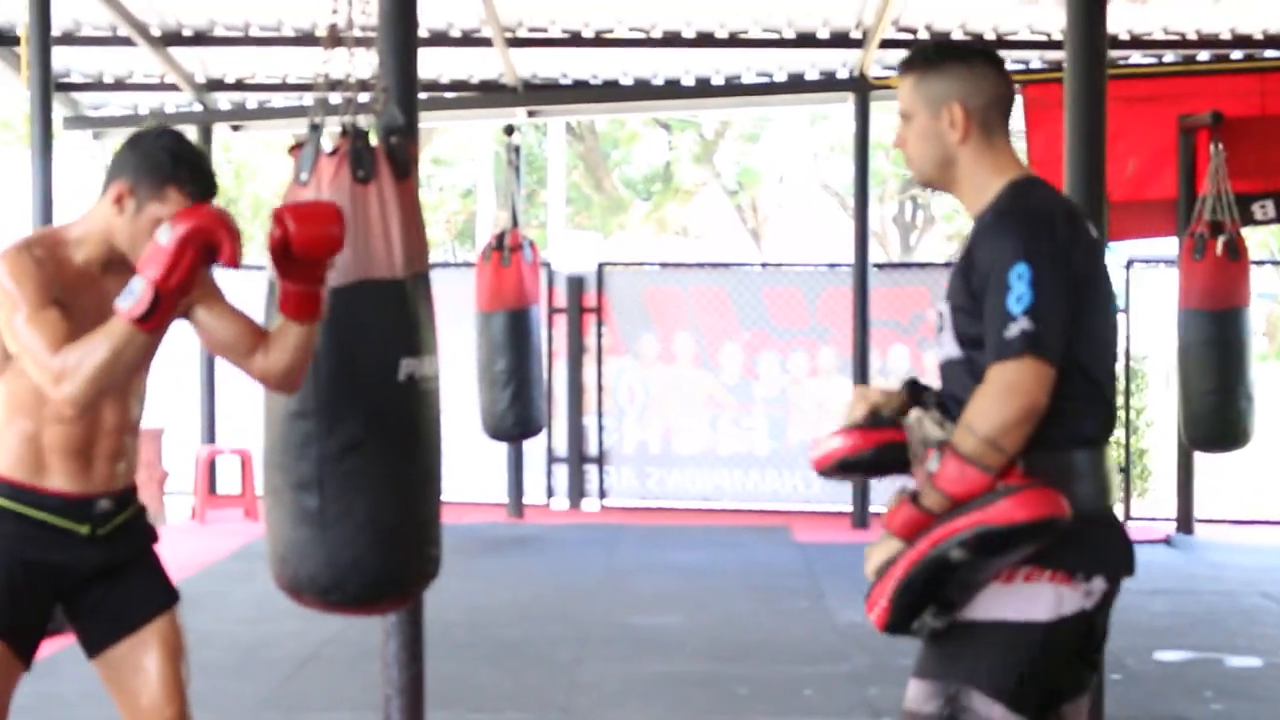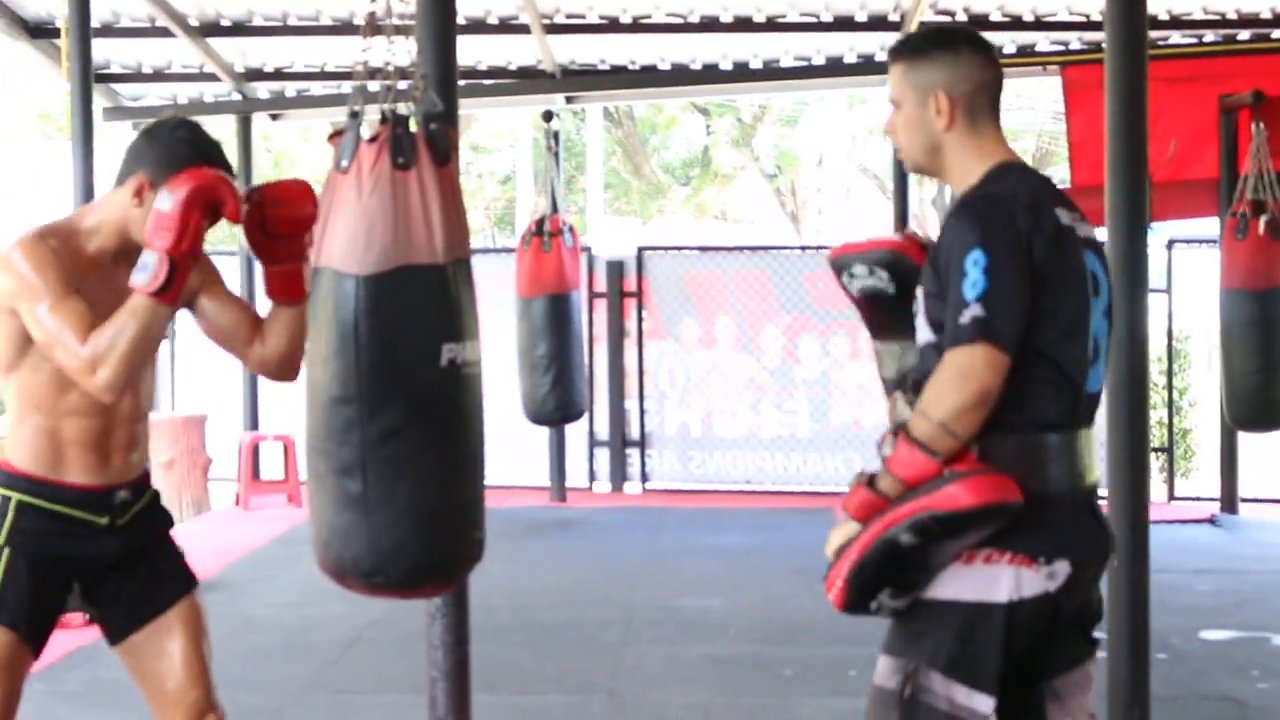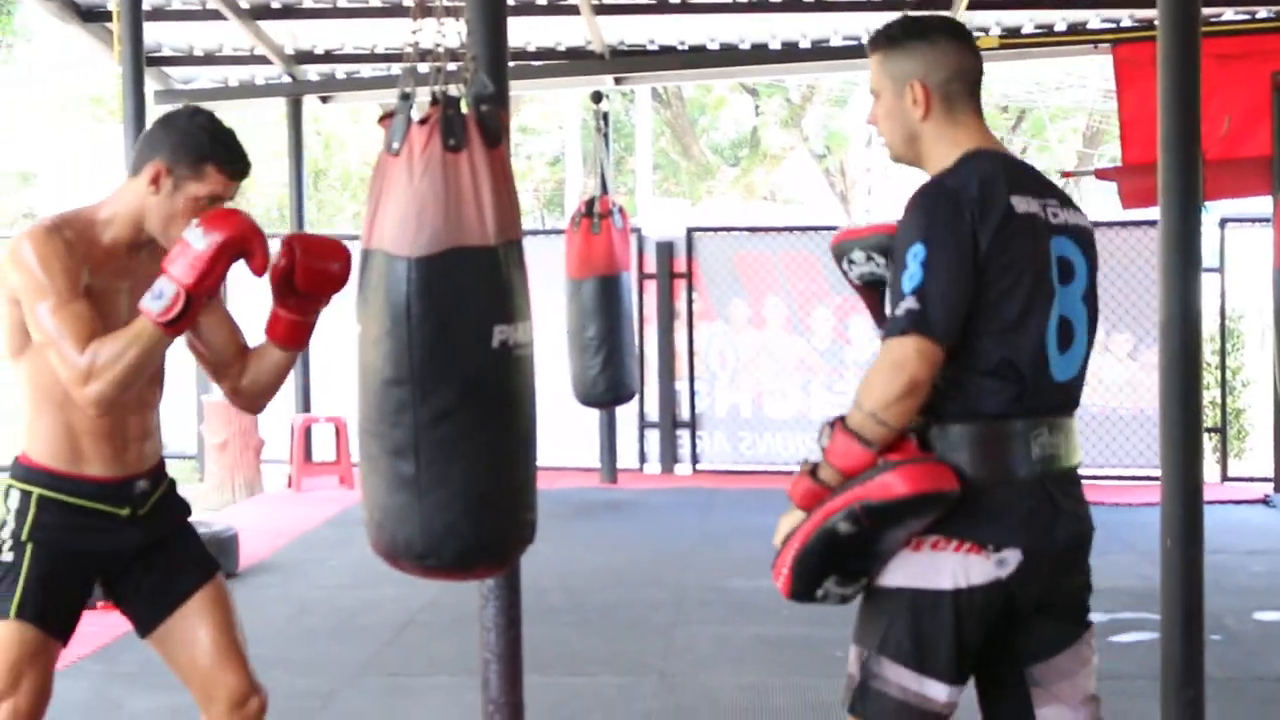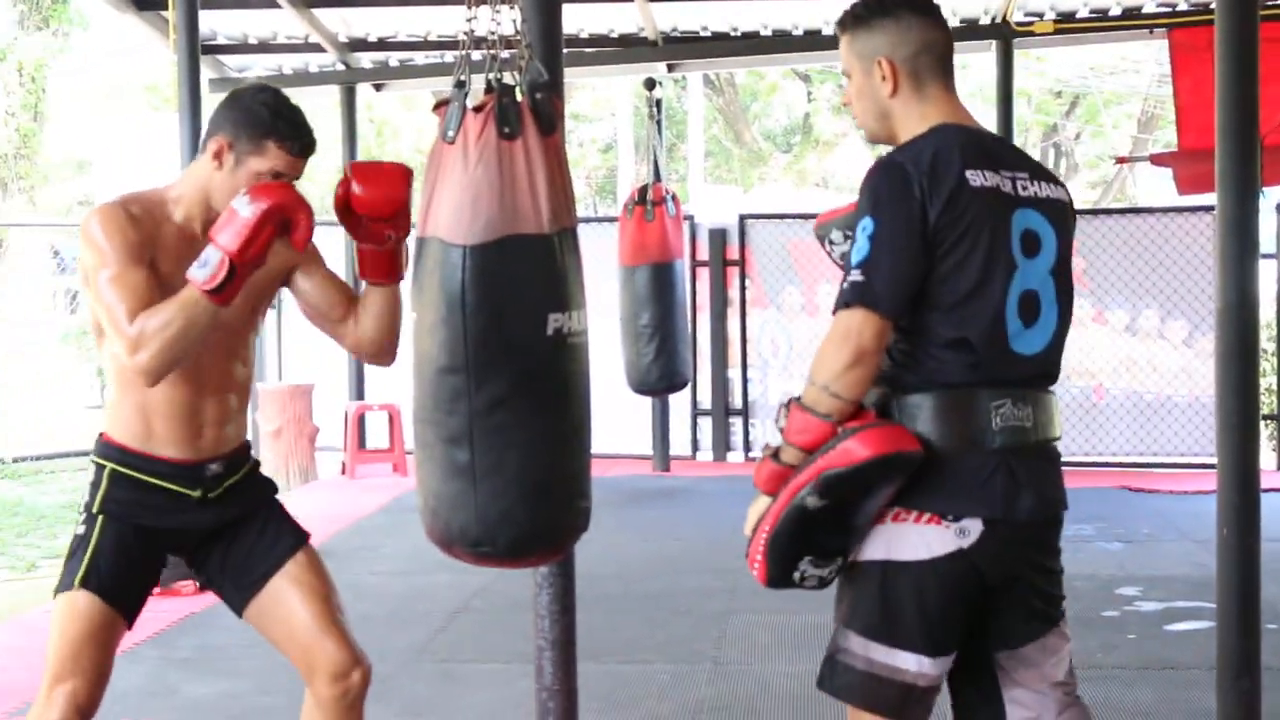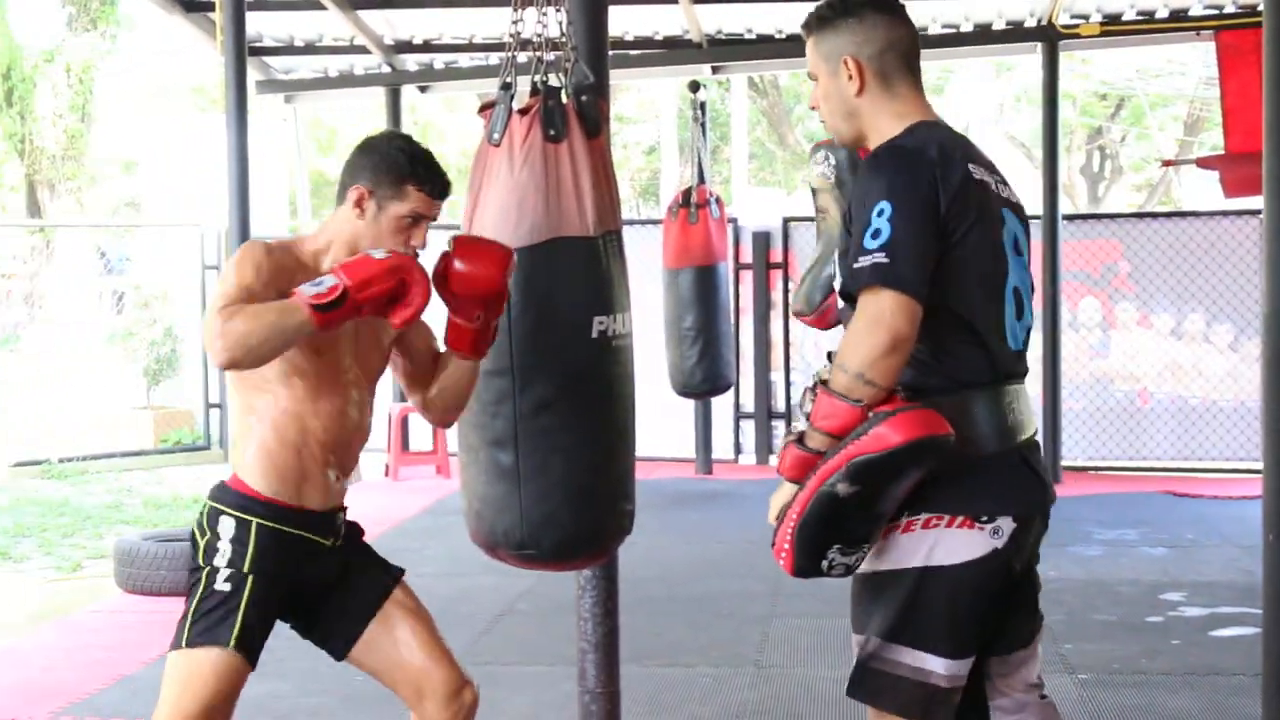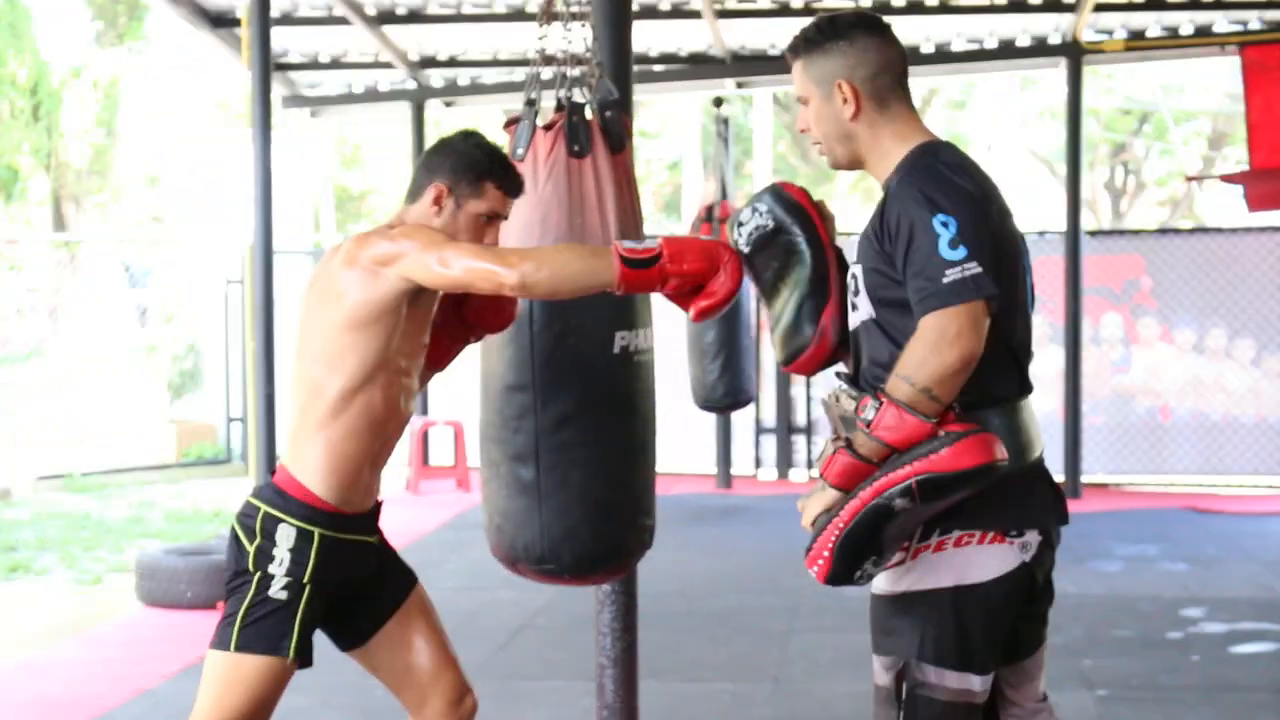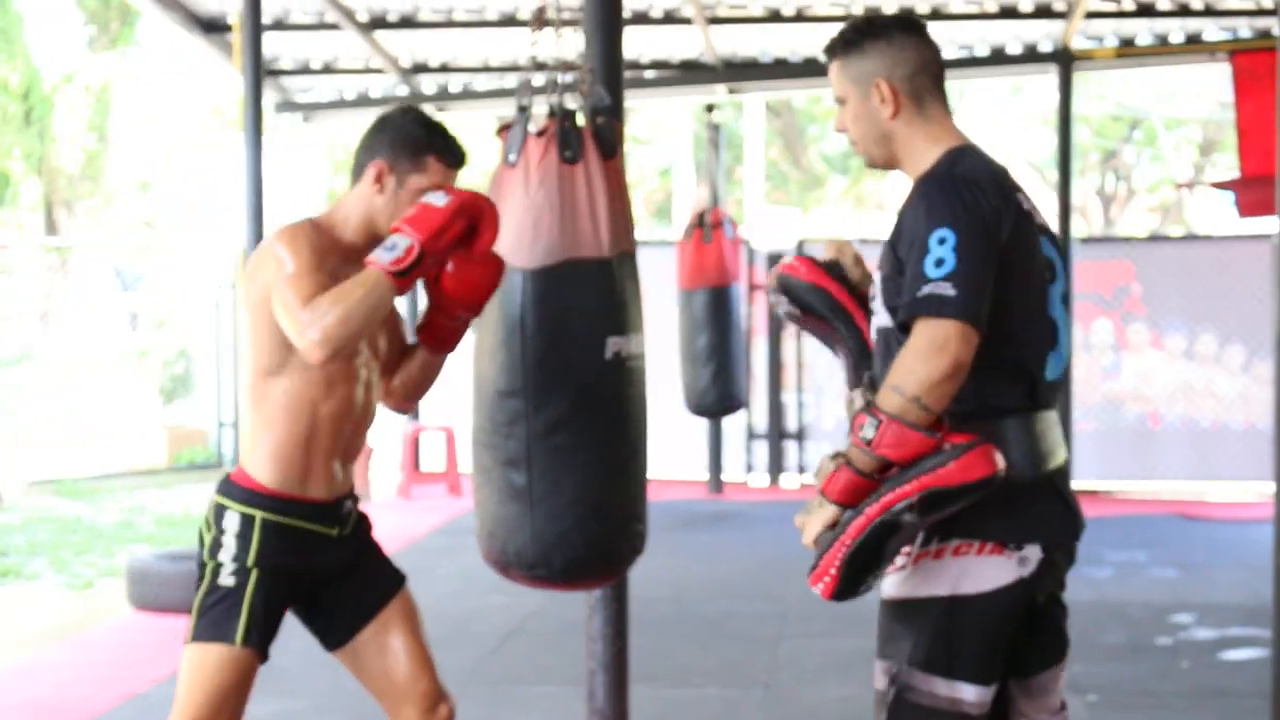
dt=0.2s
person 1, frame 1
left shoulder: (1018, 227)
right shoulder: (1036, 221)
left elbow: (1019, 389)
right wrist: (909, 409)
left hip: (1030, 547)
right hip: (1059, 539)
person 1, frame 2
left shoulder: (989, 215)
right shoulder: (1050, 211)
left elbow: (974, 377)
left wrist: (873, 503)
left hip: (998, 528)
right hip: (1055, 517)
person 1, frame 3
left shoulder: (946, 202)
right shoulder: (1057, 207)
left elbow: (910, 368)
left wrist: (820, 491)
right wrist: (903, 299)
left hip: (961, 513)
right hip: (1046, 505)
person 1, frame 4
left shoulder: (902, 178)
right shoulder: (1042, 183)
left elbow: (857, 342)
left wrist: (783, 473)
left hip: (934, 486)
right hip: (1025, 477)
person 1, frame 5
left shoulder: (898, 172)
right shoulder: (974, 171)
left elbow: (885, 330)
left wrist: (803, 464)
left hip: (939, 487)
right hip: (1004, 477)
person 1, frame 6
left shoulder: (928, 187)
right shoulder: (915, 194)
left elbow: (955, 338)
right elbow: (862, 340)
left hip: (958, 508)
right hip: (1003, 501)
person 1, frame 7
left shoulder: (947, 196)
right shoulder: (991, 189)
left elbow: (941, 353)
left wrist: (846, 481)
left hip: (967, 517)
right hip: (1021, 507)
person 2, frame 1
left shoulder: (179, 276)
left elbow: (280, 371)
right elbow: (69, 392)
left wrist: (301, 281)
right wrist: (154, 287)
left hip: (115, 528)
person 2, frame 2
left shoulder: (183, 263)
left elbow: (277, 360)
right elbow: (105, 376)
left wrist: (284, 261)
right wrist: (164, 259)
left hip: (131, 515)
person 2, frame 3
left shoulder: (190, 259)
left elbow: (247, 390)
right elbow: (94, 385)
left wrist: (298, 308)
right wrist: (181, 287)
left hip: (147, 505)
right hip: (53, 511)
person 2, frame 4
left shoulder: (278, 242)
right shoulder: (118, 225)
left elbow: (375, 346)
right elbow: (144, 358)
left wrist: (381, 245)
right wrist: (229, 257)
left hip: (232, 487)
right hip: (133, 489)
person 2, frame 5
left shoulder: (392, 283)
right shoulder: (267, 262)
left elbow: (440, 406)
right elbow: (226, 345)
left wrist: (473, 319)
right wrist: (341, 291)
left hip: (326, 539)
right hip: (251, 534)
person 2, frame 6
left shoulder: (384, 271)
right shoulder: (390, 250)
right elbow: (517, 275)
left wrist: (446, 337)
right wrist: (662, 265)
left hip: (346, 536)
right hip: (297, 537)
person 2, frame 7
left shoulder: (370, 263)
right shoulder: (295, 248)
left elbow: (399, 394)
right elbow: (318, 341)
left wrist: (451, 314)
right wrist: (410, 248)
left hip: (334, 529)
right hip: (261, 527)
